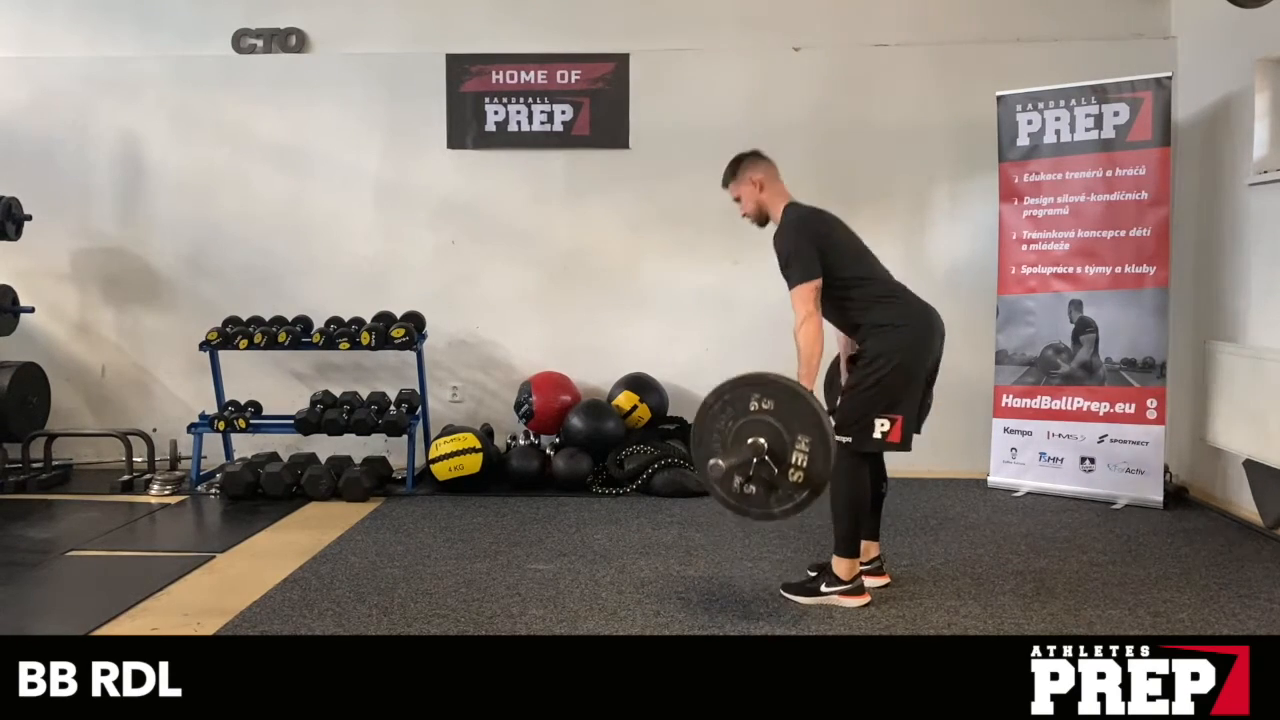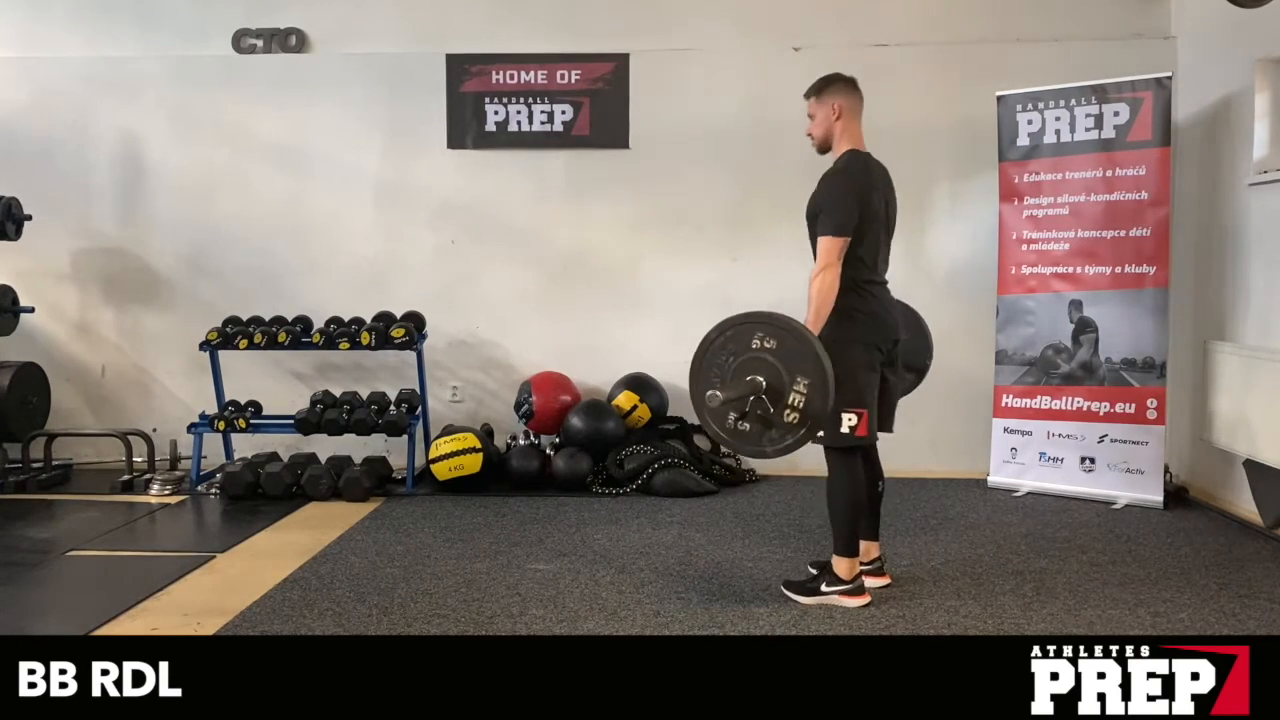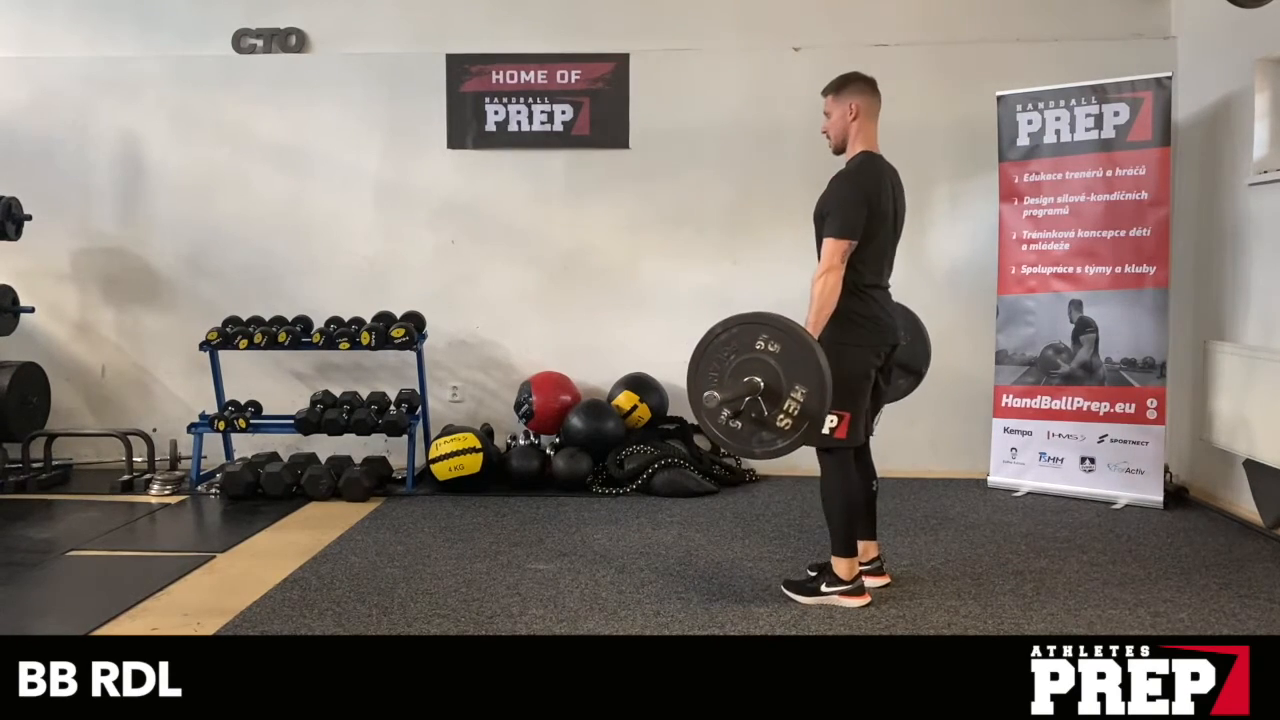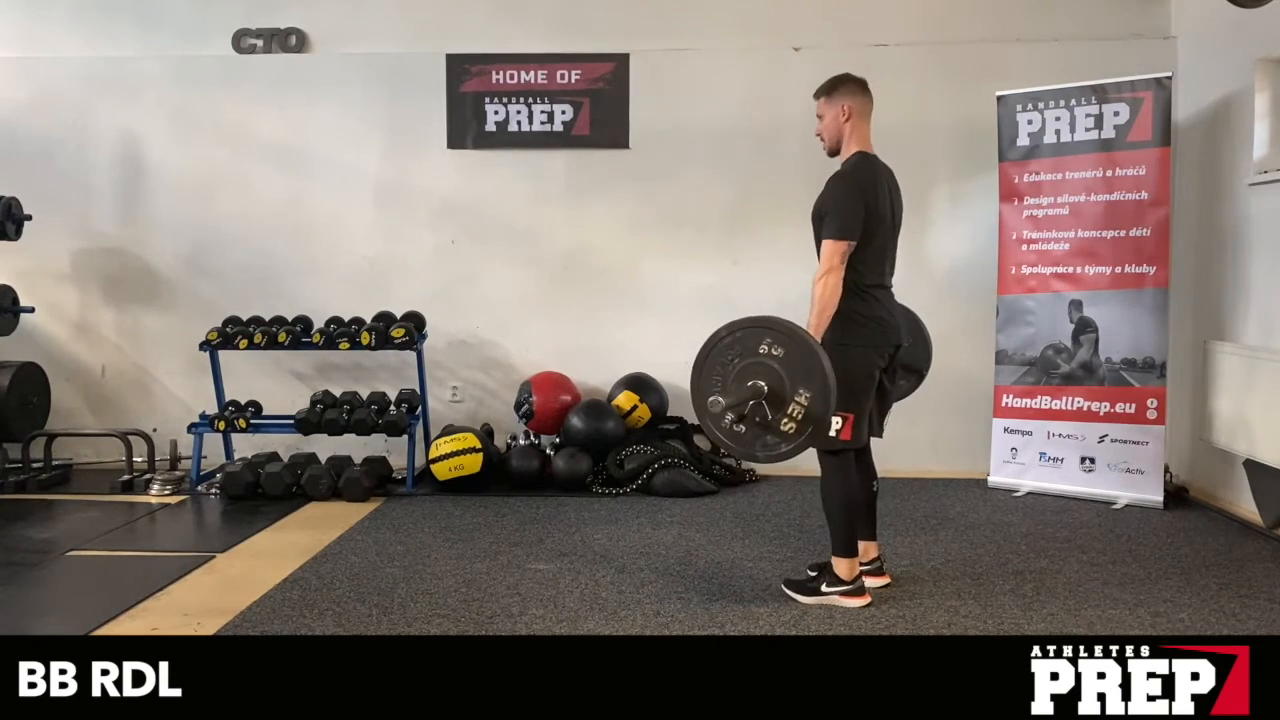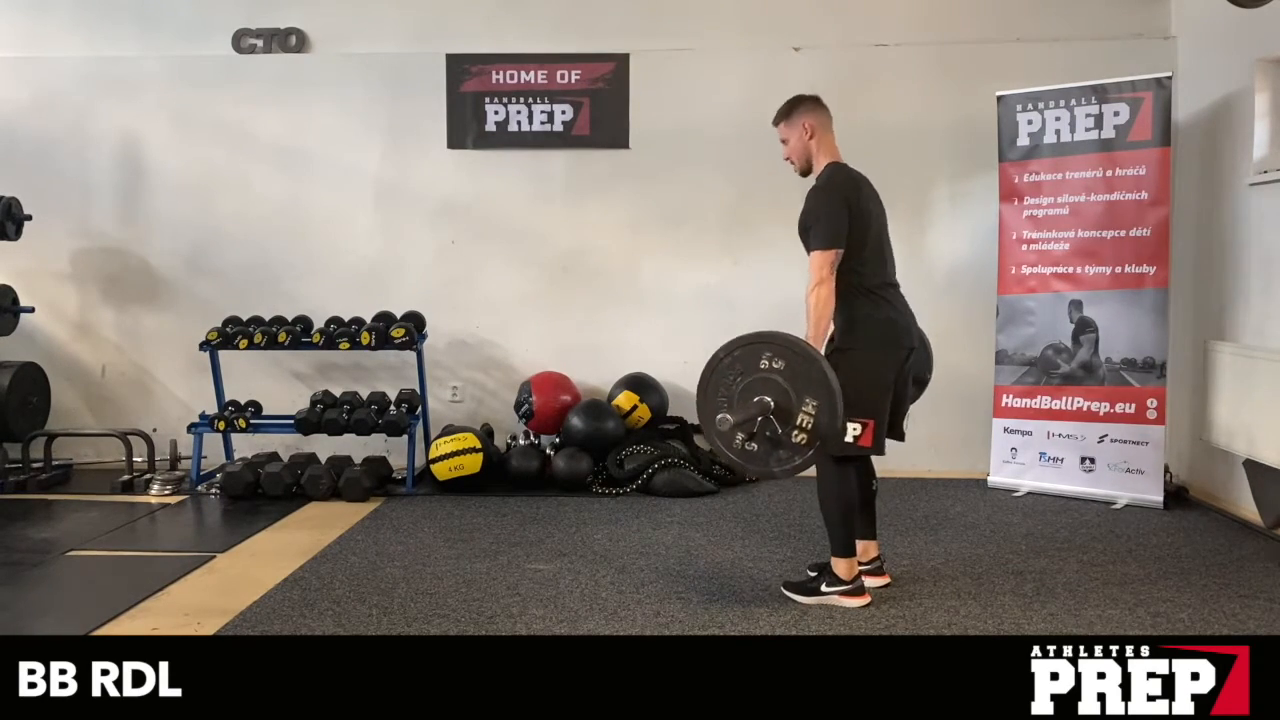
dt=0.3s
person 1, frame 1
left shoulder: (792, 229)
right shoulder: (810, 222)
left elbow: (807, 317)
left wrist: (804, 395)
right wrist: (851, 369)
left hip: (897, 338)
right hip: (914, 330)
left knee: (849, 445)
right knee: (862, 446)
left ankle: (842, 577)
right ankle: (867, 559)
person 1, frame 2
left shoulder: (841, 178)
right shoulder: (874, 174)
left elbow: (828, 267)
left hip: (852, 330)
right hip: (878, 322)
left knee: (843, 447)
right knee: (859, 443)
left ankle: (844, 577)
right ankle: (869, 559)
person 1, frame 3
left shoulder: (852, 181)
right shoulder: (887, 178)
left elbow: (832, 270)
left wrist: (806, 343)
left hip: (849, 334)
right hip: (877, 327)
left knee: (835, 448)
right knee: (852, 446)
left ankle: (844, 577)
right ankle: (868, 559)
person 1, frame 4
left shoulder: (848, 181)
right shoulder: (883, 178)
left elbow: (832, 271)
left wrist: (808, 344)
left hip: (854, 334)
right hip: (880, 326)
left knee: (835, 449)
right knee: (852, 447)
left ankle: (844, 578)
right ankle: (867, 559)
person 1, frame 5
left shoulder: (827, 191)
right shoulder: (856, 185)
left elbow: (823, 282)
left hip: (867, 337)
right hip: (891, 329)
left knee: (833, 449)
right knee: (850, 449)
left ankle: (843, 578)
right ankle: (868, 558)
